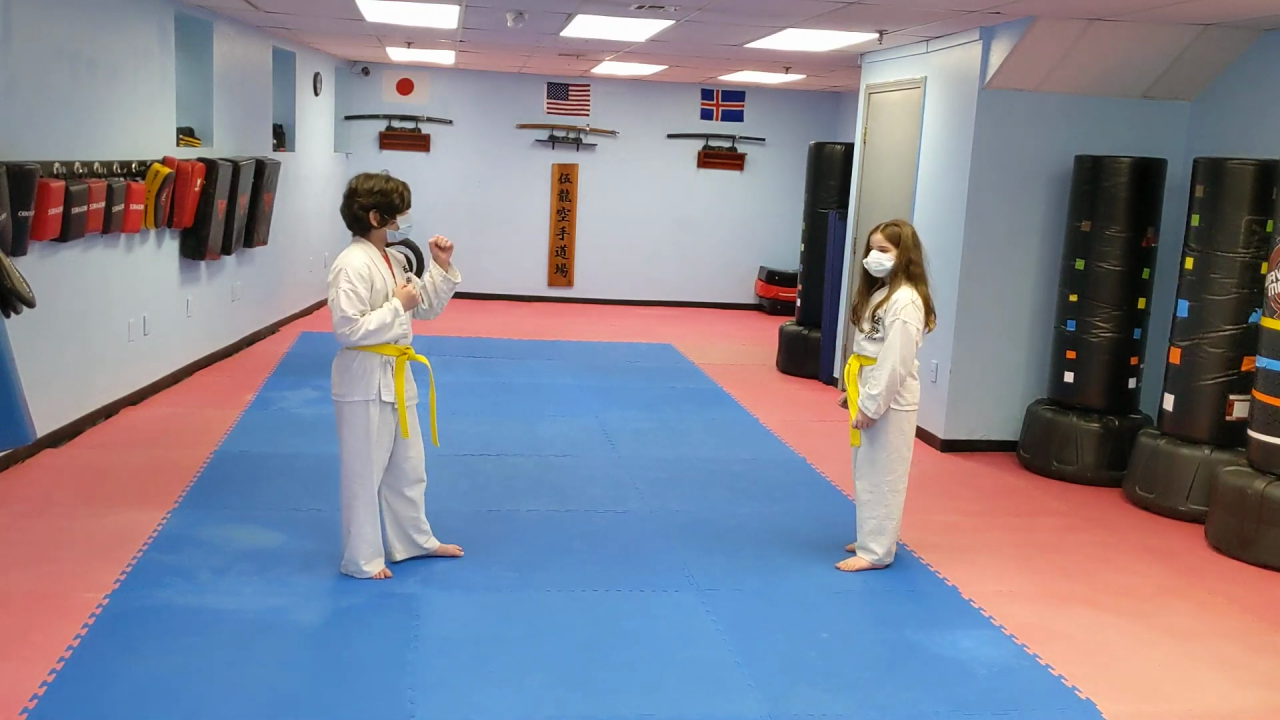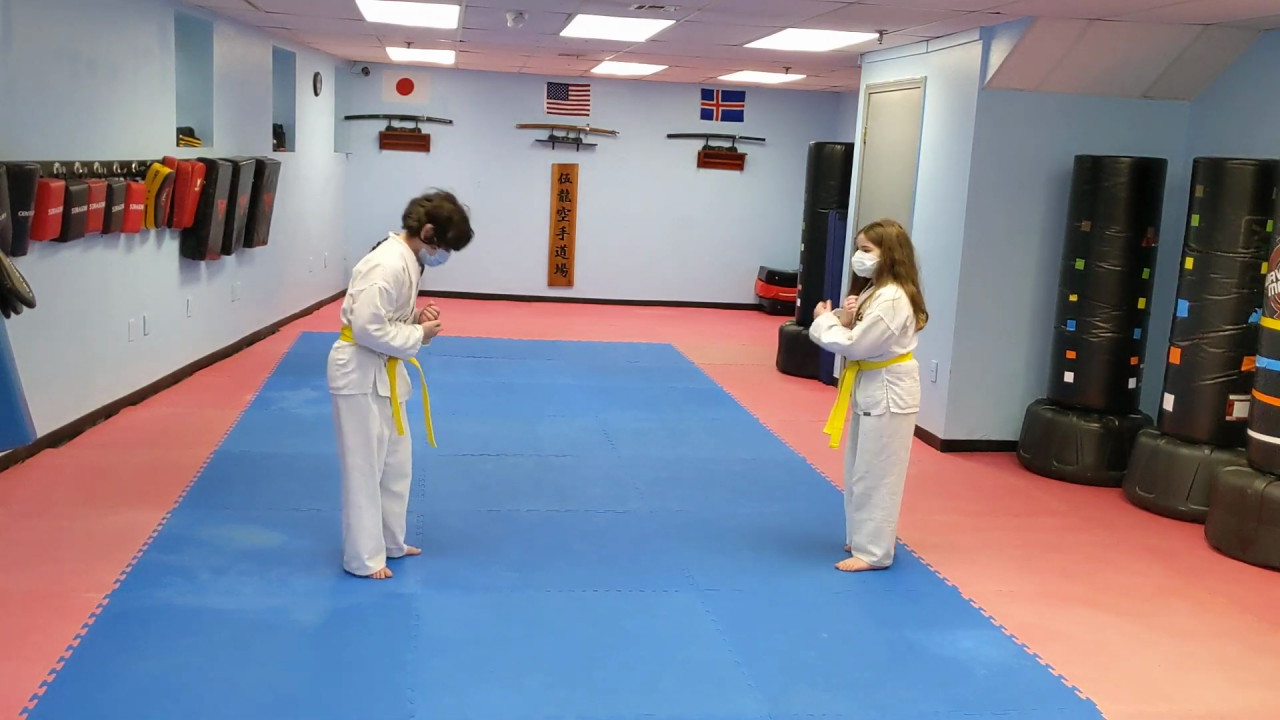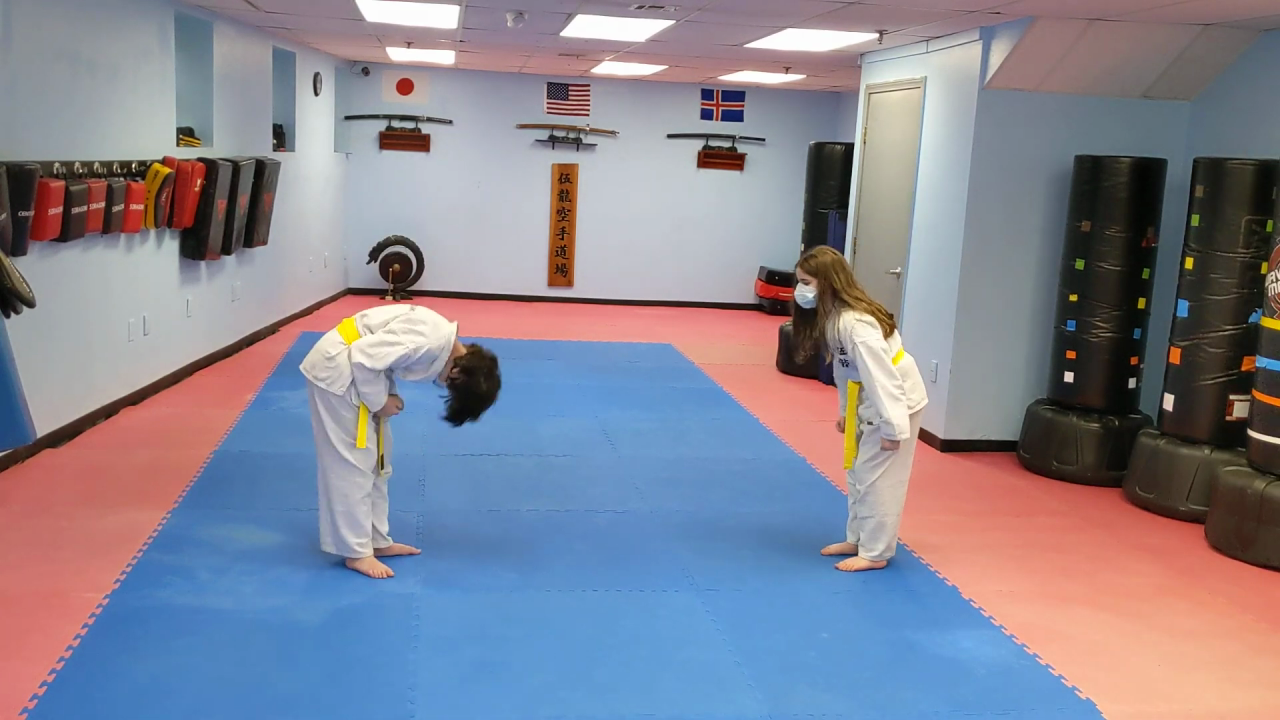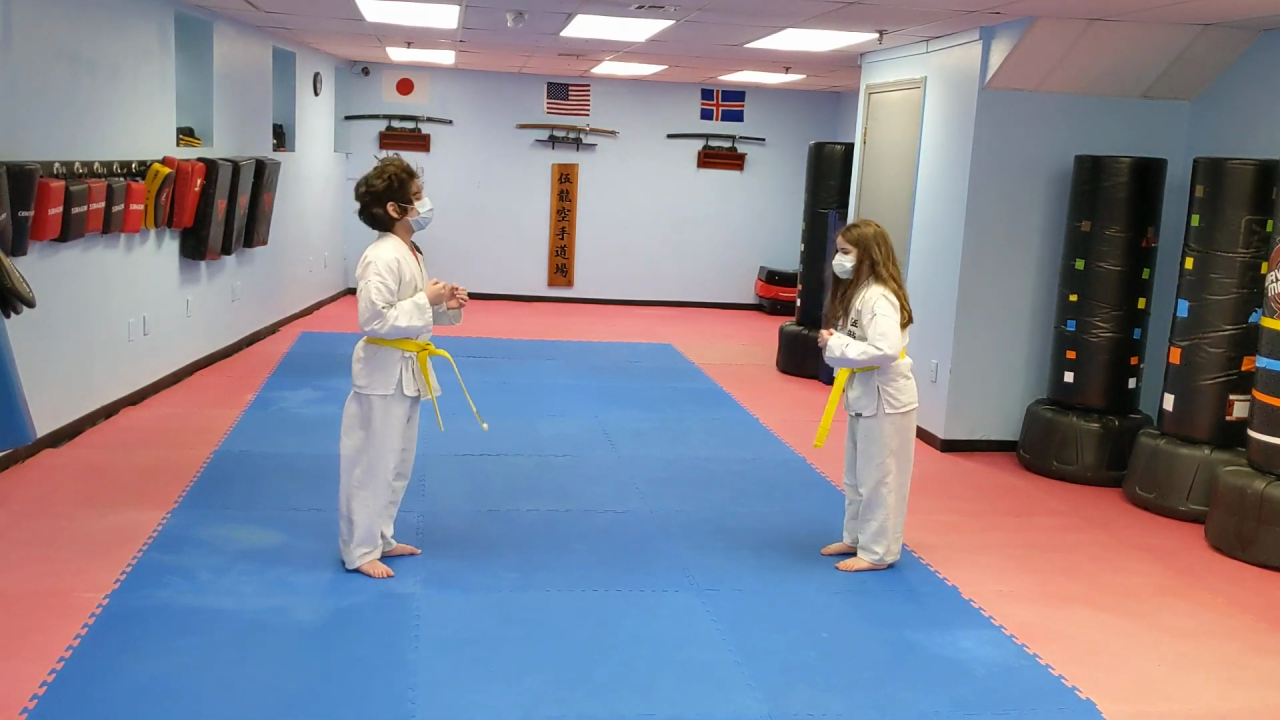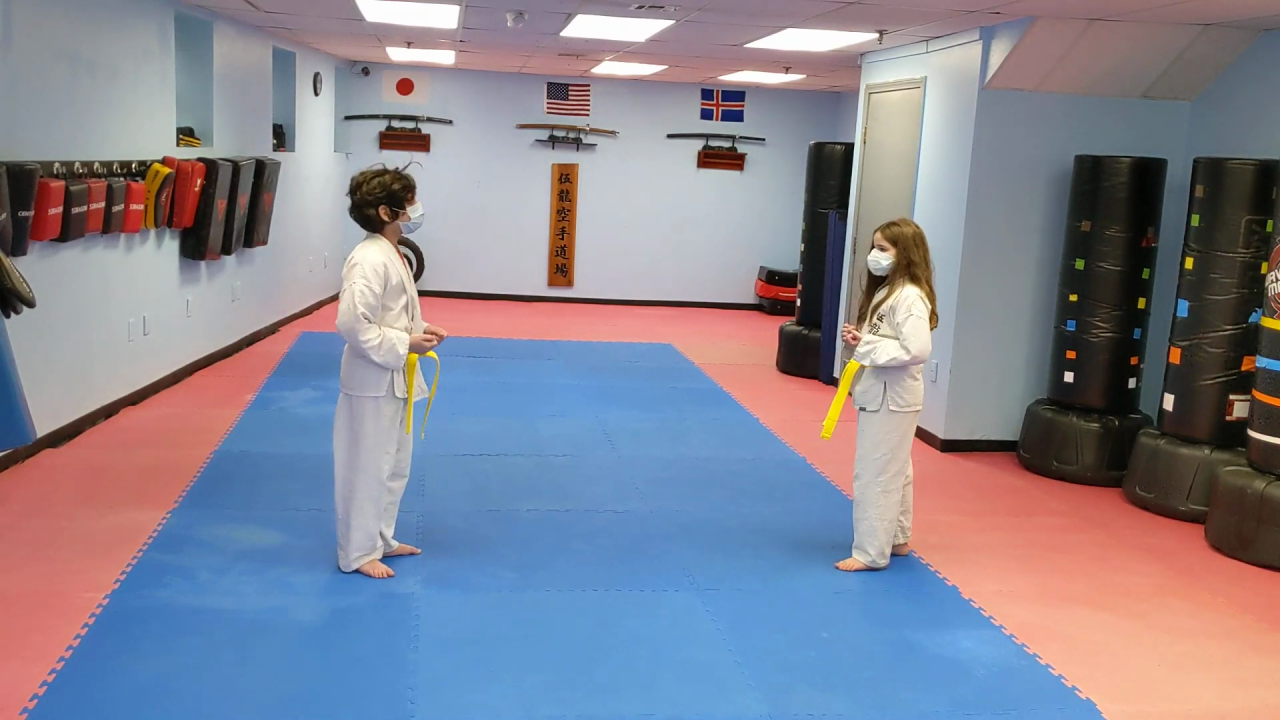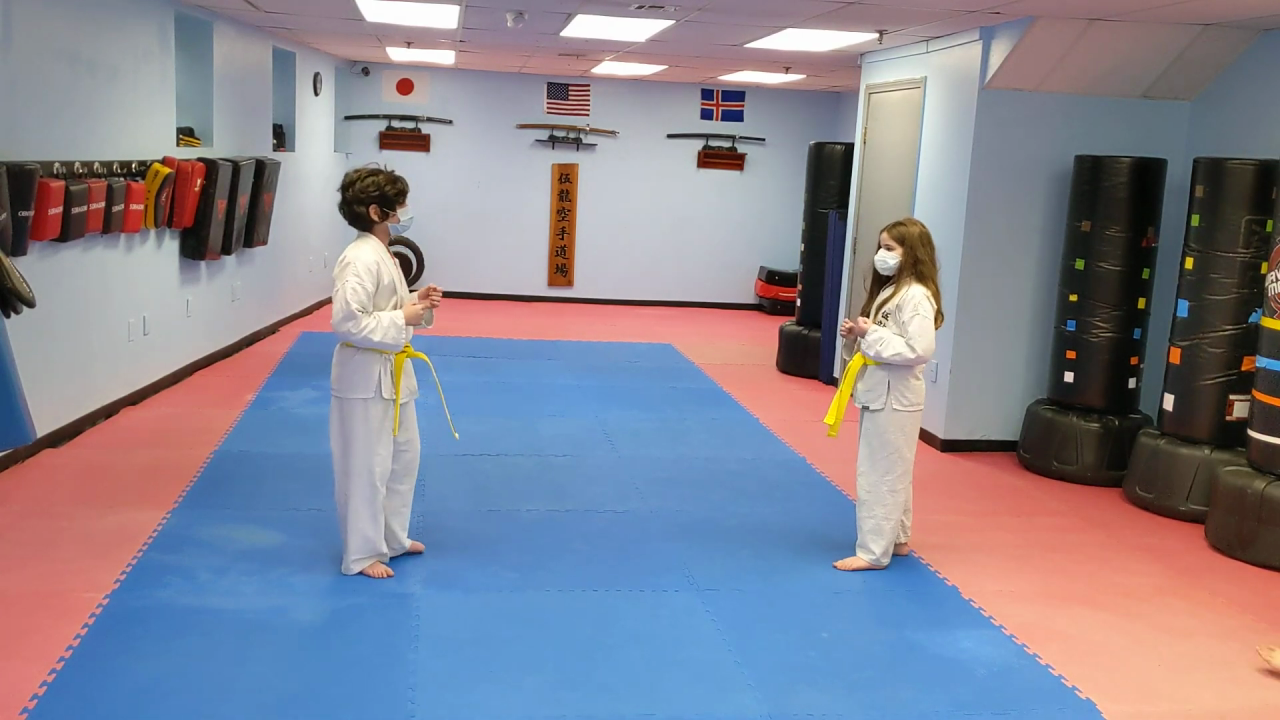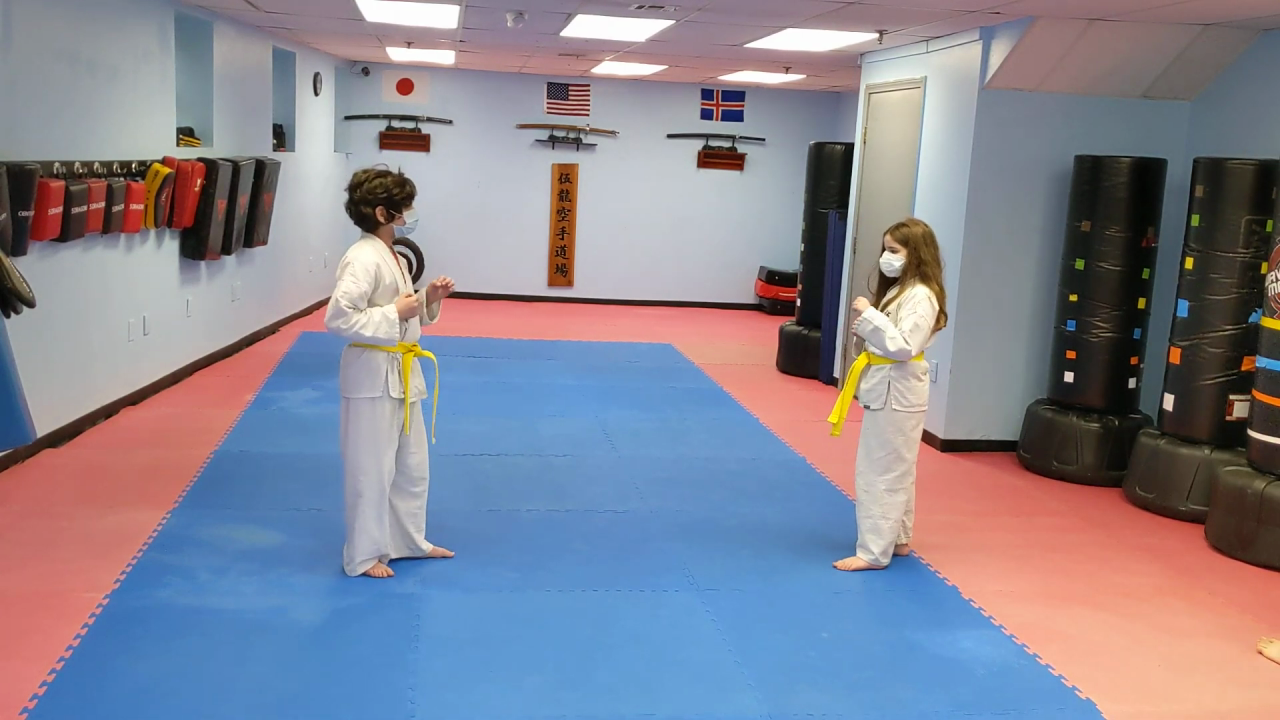
dt=0.5s
person 1, frame 1
left shoulder: (392, 260)
right shoulder: (353, 265)
left elbow: (425, 305)
right elbow: (348, 330)
left wrist: (441, 268)
right wrist: (397, 307)
left hip: (394, 376)
right hip: (364, 380)
left knee: (407, 465)
right knee: (364, 472)
left ankle: (414, 539)
right ankle: (362, 558)
person 1, frame 2
left shoulder: (404, 262)
right shoulder: (388, 264)
right elbow: (369, 328)
left wrist: (416, 318)
right wrist: (418, 334)
left hip: (382, 372)
right hip: (360, 372)
left knee: (395, 463)
right knee: (365, 465)
left ankle: (389, 542)
right ankle: (365, 557)
person 1, frame 3
left shoulder: (442, 339)
right shoulder: (430, 341)
right elbow: (365, 358)
left wrist: (386, 396)
right wrist: (381, 401)
left hip: (355, 371)
right hip: (338, 371)
left knee: (374, 458)
right knee: (352, 460)
left ankle: (374, 540)
right ankle: (354, 550)
person 1, frame 4
left shoulder: (408, 252)
right shoulder: (384, 258)
right elbow: (372, 320)
left wrist: (445, 303)
right wrist: (426, 302)
left hip: (404, 371)
right hip: (384, 373)
left knee: (397, 464)
right knee: (373, 464)
left ankle: (380, 539)
right ankle: (361, 549)
person 1, frame 5
left shoulder: (392, 255)
right shoulder: (368, 260)
right elbow: (353, 326)
left wrist: (421, 331)
right wrist: (407, 345)
left hip: (395, 375)
right hip: (373, 378)
left knee: (393, 463)
right knee: (367, 465)
left ankle: (380, 538)
right ankle: (359, 551)
person 1, frame 6
left shoulder: (383, 255)
right shoulder: (360, 259)
right elbow: (348, 323)
left wrist: (418, 304)
right wrist: (403, 319)
left hip: (391, 372)
right hip: (366, 376)
left knee: (404, 457)
right knee: (366, 466)
left ankle: (391, 538)
right ankle: (362, 553)
person 1, frame 7
left shoulder: (392, 256)
right shoulder: (362, 259)
right elbow: (338, 319)
left wrist: (430, 298)
right wrist: (395, 312)
left hip: (401, 373)
right hip: (372, 375)
left knee: (411, 464)
right knee: (371, 467)
left ankle: (408, 540)
right ankle: (364, 554)
person 2, frame 1
left shoulder: (905, 302)
right shoulder: (878, 291)
left elbow: (894, 363)
left wrist: (870, 407)
right wrist: (855, 392)
left hip: (888, 399)
right hip: (872, 392)
left knee: (882, 474)
right knee: (869, 471)
left ankle: (875, 550)
right ankle: (878, 538)
person 2, frame 2
left shoulder: (892, 299)
right shoulder: (874, 292)
left elbow: (855, 344)
right elbow: (853, 334)
left wrist: (823, 322)
right wrist: (839, 319)
left hip: (888, 395)
right hip: (870, 392)
left knee: (876, 476)
right knee: (858, 472)
left ankle: (873, 552)
right ankle: (870, 539)
person 2, frame 3
left shoulder: (856, 323)
right shoulder: (831, 316)
left elbow: (884, 377)
left wrist: (895, 429)
right wrist: (845, 408)
left hip: (896, 400)
right hip: (873, 398)
left knee: (877, 476)
right knee: (859, 472)
left ankle: (875, 552)
right ankle: (858, 538)
person 2, frame 4
left shoulder: (879, 298)
right shoulder: (857, 291)
left elbow: (885, 350)
left wrist: (836, 346)
right wrist: (833, 342)
left hip: (886, 397)
right hip: (865, 395)
left knee: (879, 477)
right knee: (856, 473)
left ankle: (876, 552)
right ankle: (855, 538)
person 2, frame 5
left shoulder: (910, 297)
right shoulder: (885, 290)
left elbow: (916, 350)
left wrist: (867, 345)
right wrist: (858, 339)
left hip: (892, 396)
right hip: (877, 392)
left knee: (875, 474)
right knee: (892, 471)
left ankle: (871, 552)
right ankle: (895, 538)
person 2, frame 6
left shoulder: (916, 297)
right shoulder: (889, 290)
left elbow: (920, 350)
left wrist: (873, 336)
right wrist: (857, 334)
left hip: (894, 395)
right hip: (877, 390)
left knee: (880, 474)
right knee: (890, 471)
left ankle: (874, 551)
right ankle: (895, 539)
person 2, frame 7
left shoulder: (921, 297)
right shoulder: (897, 290)
left elbow: (904, 346)
left wrist: (869, 316)
right wrist: (863, 327)
left hip: (898, 393)
right hip: (886, 389)
left knee: (879, 472)
right knee: (896, 470)
left ankle: (874, 551)
right ankle: (897, 539)
